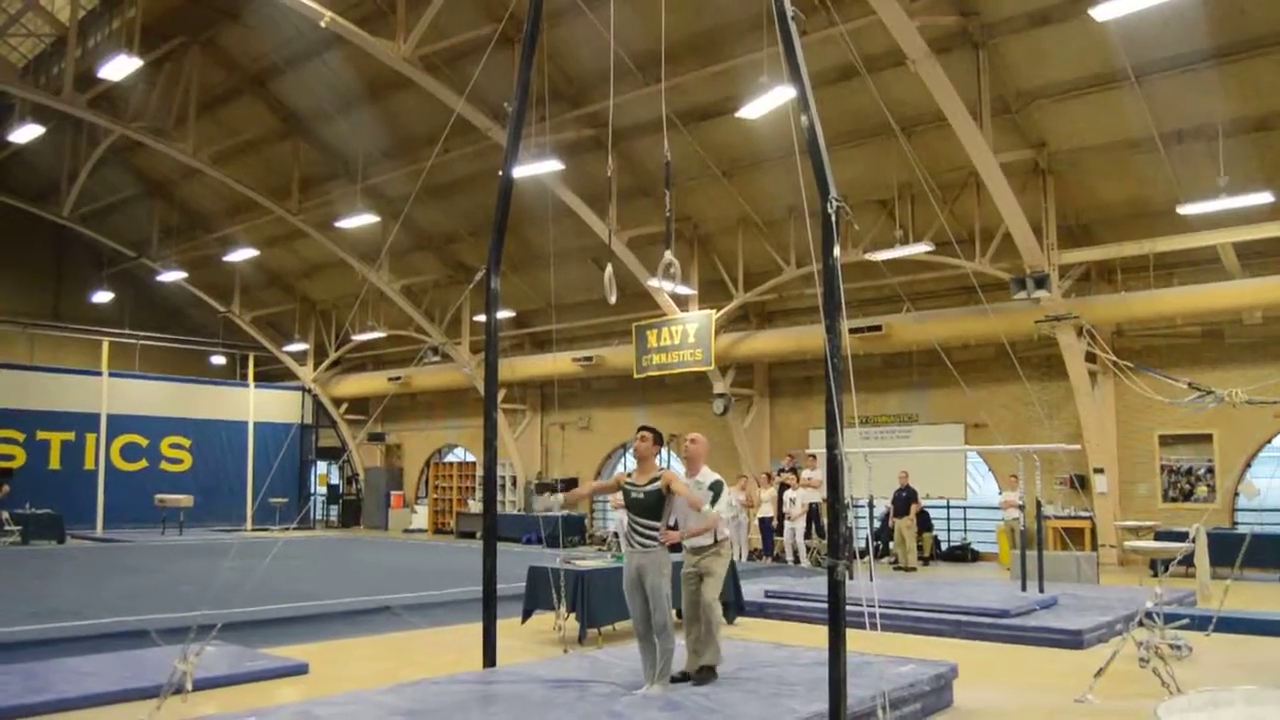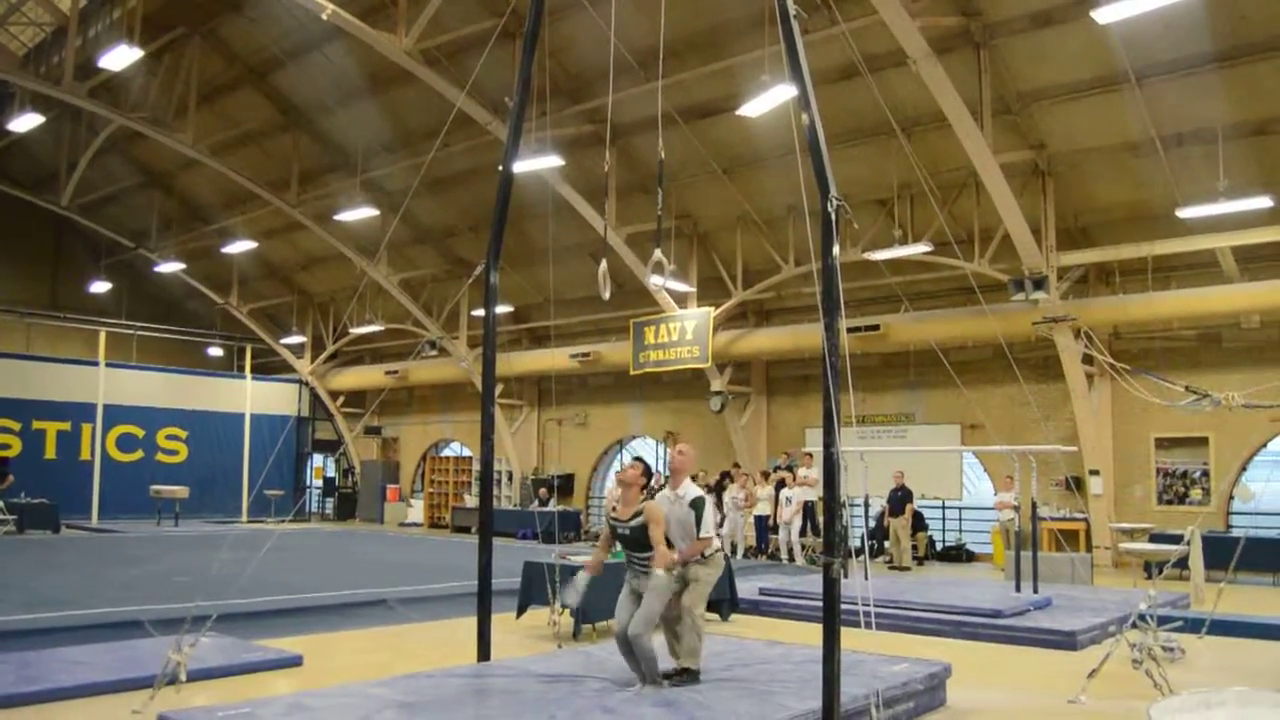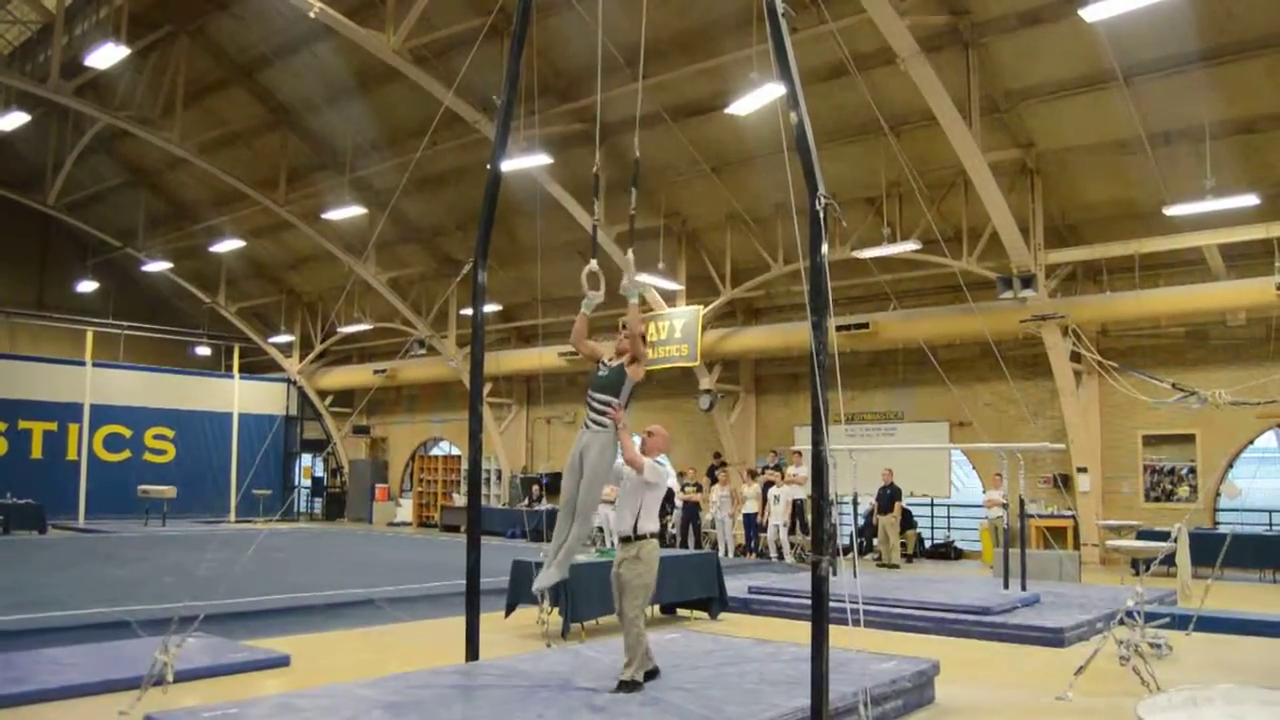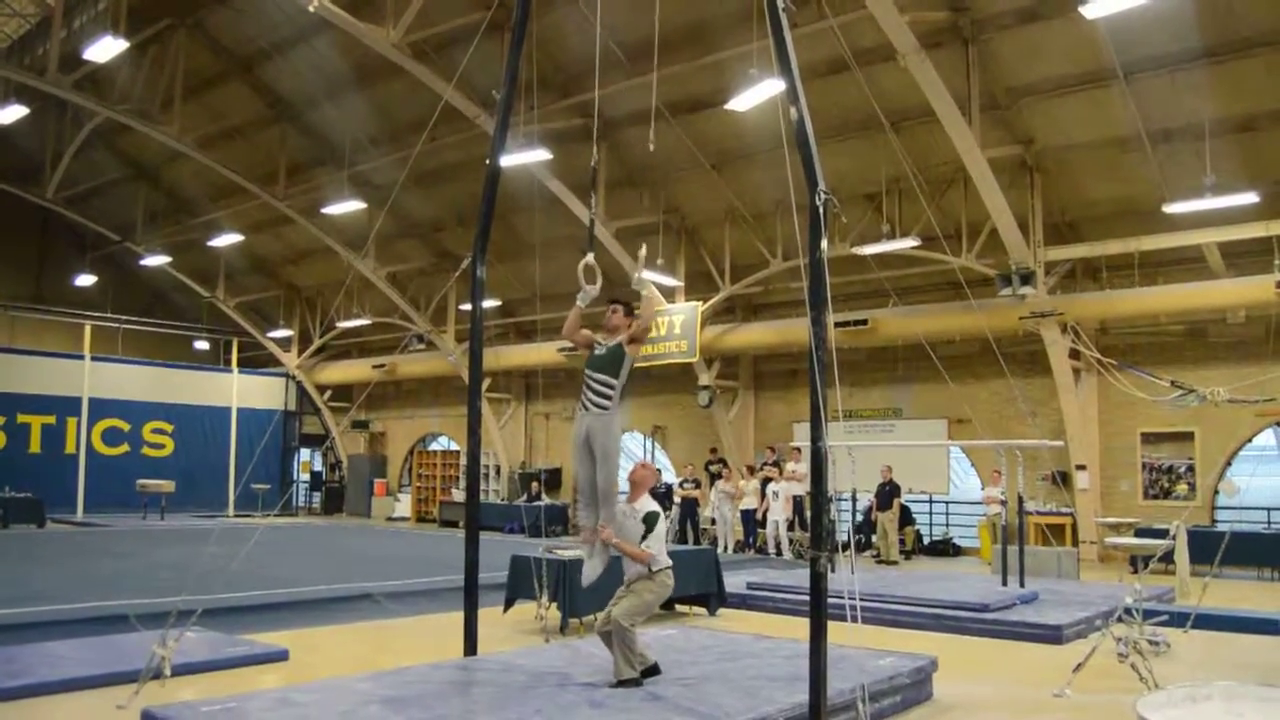
dt=1s
person 1, frame 1
left shoulder: (667, 478)
right shoulder: (623, 479)
left elbow: (687, 495)
right elbow: (591, 489)
left wrist: (706, 510)
right wrist: (560, 499)
left hip: (655, 557)
right hip: (630, 558)
left knee: (661, 624)
right knee: (640, 625)
left ankle: (661, 682)
right ankle: (649, 679)
person 1, frame 2
left shoulder: (651, 510)
right shoulder: (612, 511)
left elbow: (660, 547)
right elbow: (602, 549)
left wrist: (660, 578)
right wrist: (584, 576)
left hip: (656, 581)
right hip: (632, 580)
left knee: (637, 632)
right knee: (621, 631)
left ankle: (655, 680)
right ankle: (645, 678)
person 1, frame 3
left shoulder: (635, 362)
right shoulder: (602, 357)
left elbow: (636, 332)
right elbow: (576, 340)
left wrist: (633, 297)
right wrist: (587, 306)
left hip: (604, 439)
right hip: (584, 436)
left knee: (585, 508)
right knee: (567, 505)
left ankle: (560, 565)
right ankle: (550, 562)
person 1, frame 4
left shoulder: (631, 339)
right shoulder: (595, 339)
left elbow: (647, 321)
right elbow: (567, 333)
left wrist: (645, 289)
right wrist: (582, 301)
left hip: (606, 420)
right hip: (582, 419)
left knee: (606, 489)
right knee: (585, 490)
left ankle: (602, 549)
right ankle: (589, 548)
person 2, frame 1
left shoulder: (715, 482)
left elbow: (712, 520)
left wrist: (680, 535)
left hip: (715, 549)
right hip: (690, 552)
left knee: (708, 600)
right knee: (689, 610)
left ankle: (709, 662)
right ankle: (693, 665)
person 2, frame 2
left shoulder: (697, 498)
right shoulder: (662, 498)
left elbow: (705, 540)
left wrist: (676, 558)
left hip: (707, 561)
right hip: (684, 562)
left knee: (690, 607)
right knee: (668, 611)
left ankle: (691, 668)
right ankle: (682, 663)
person 2, frame 3
left shoulder: (657, 472)
right shoulder: (628, 472)
left elbow: (630, 457)
left wrist: (621, 425)
left hip: (642, 548)
right hip: (624, 547)
left knee: (633, 614)
right knee: (625, 614)
left ankle: (633, 676)
right ankle: (646, 666)
person 2, frame 4
left shoulder: (652, 513)
right shoulder: (620, 509)
left elbow: (645, 557)
right elbow: (604, 540)
left wrist: (613, 541)
right wrist: (595, 535)
left hip: (656, 580)
right hip: (632, 580)
left knee: (622, 617)
right knee: (604, 625)
left ankle: (628, 675)
right ankle: (645, 665)
